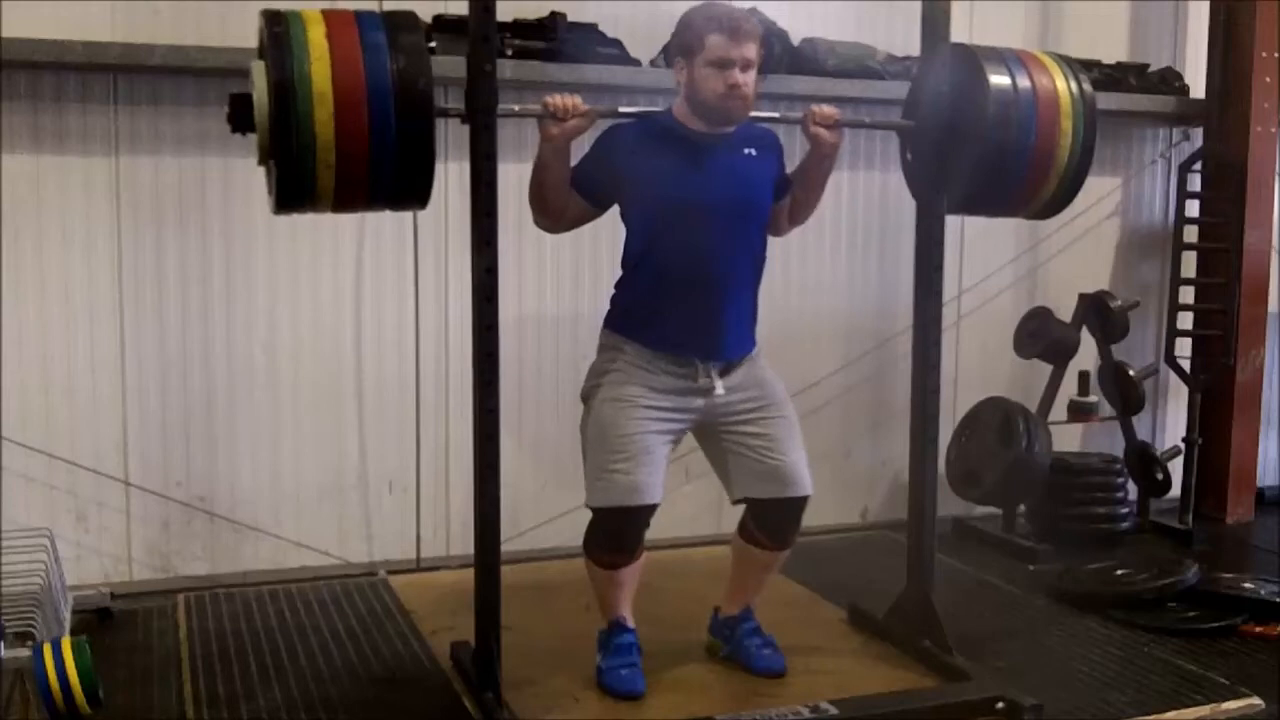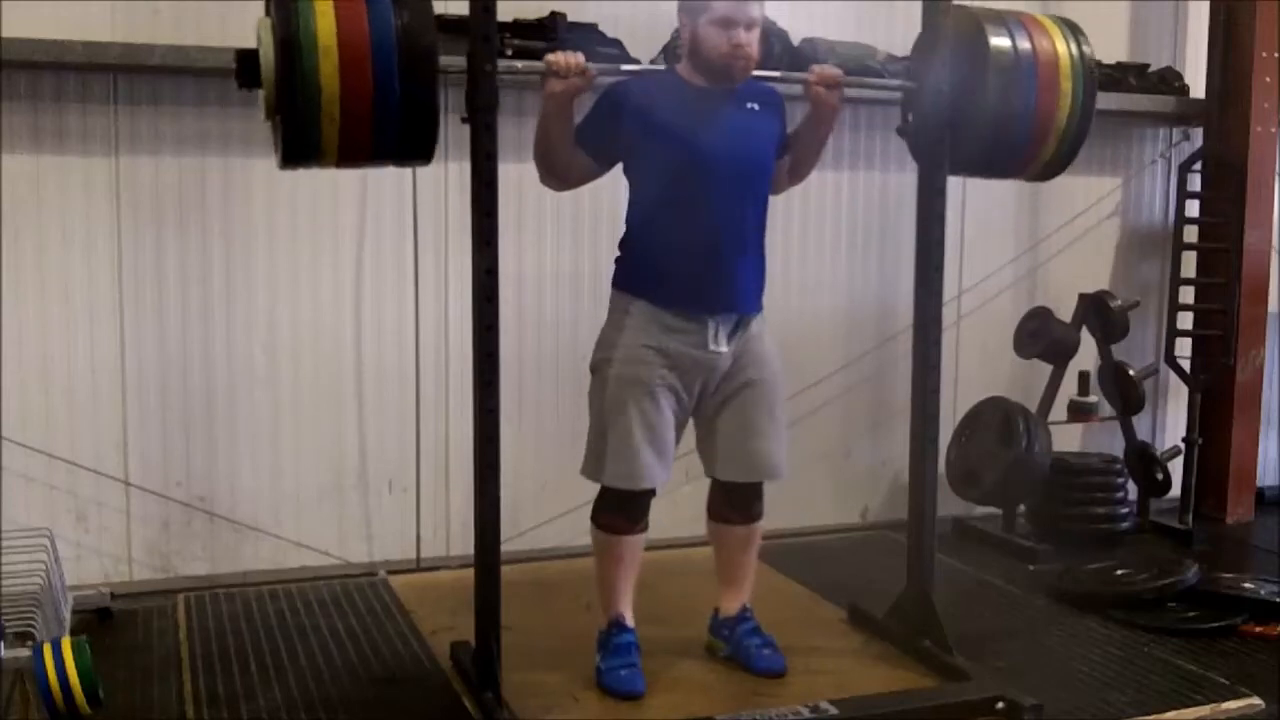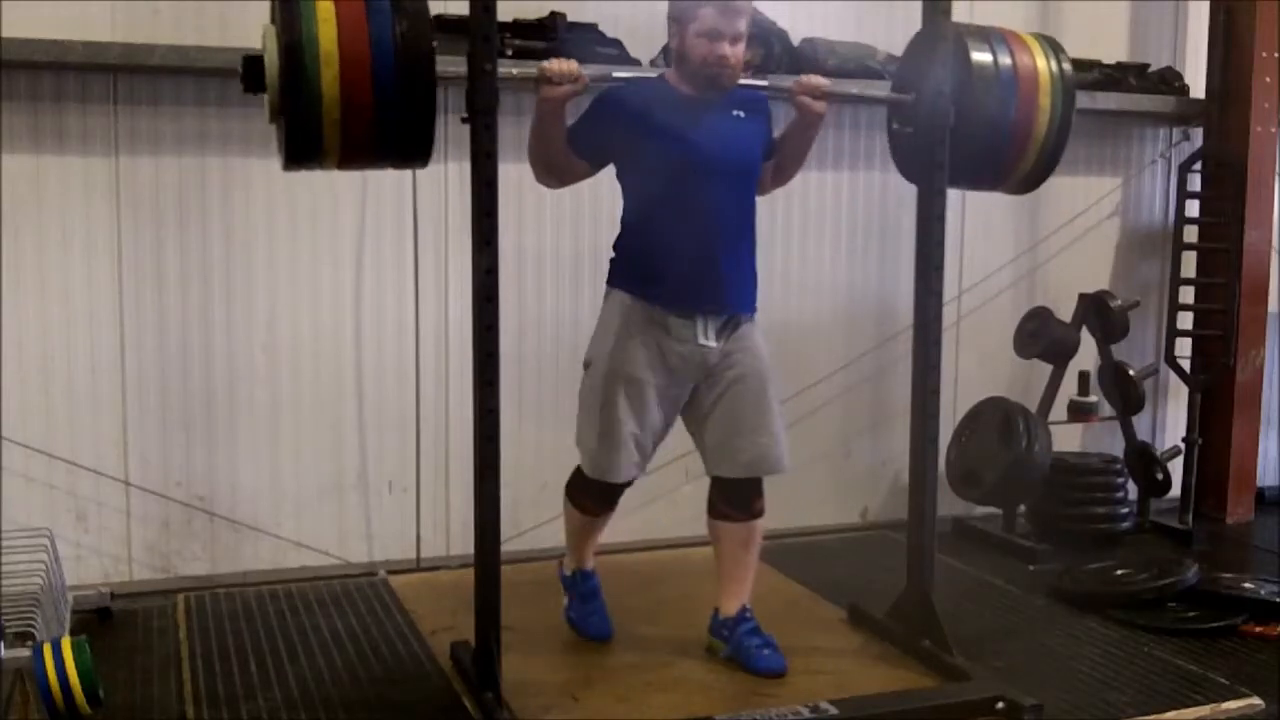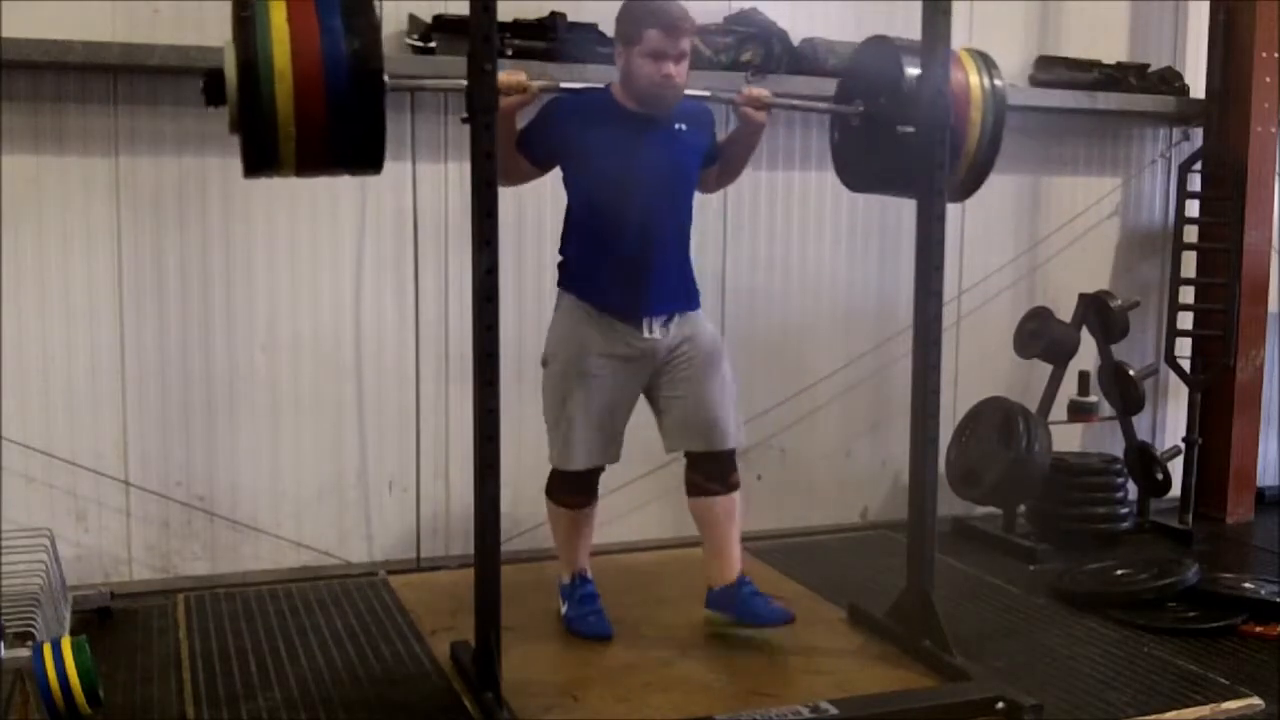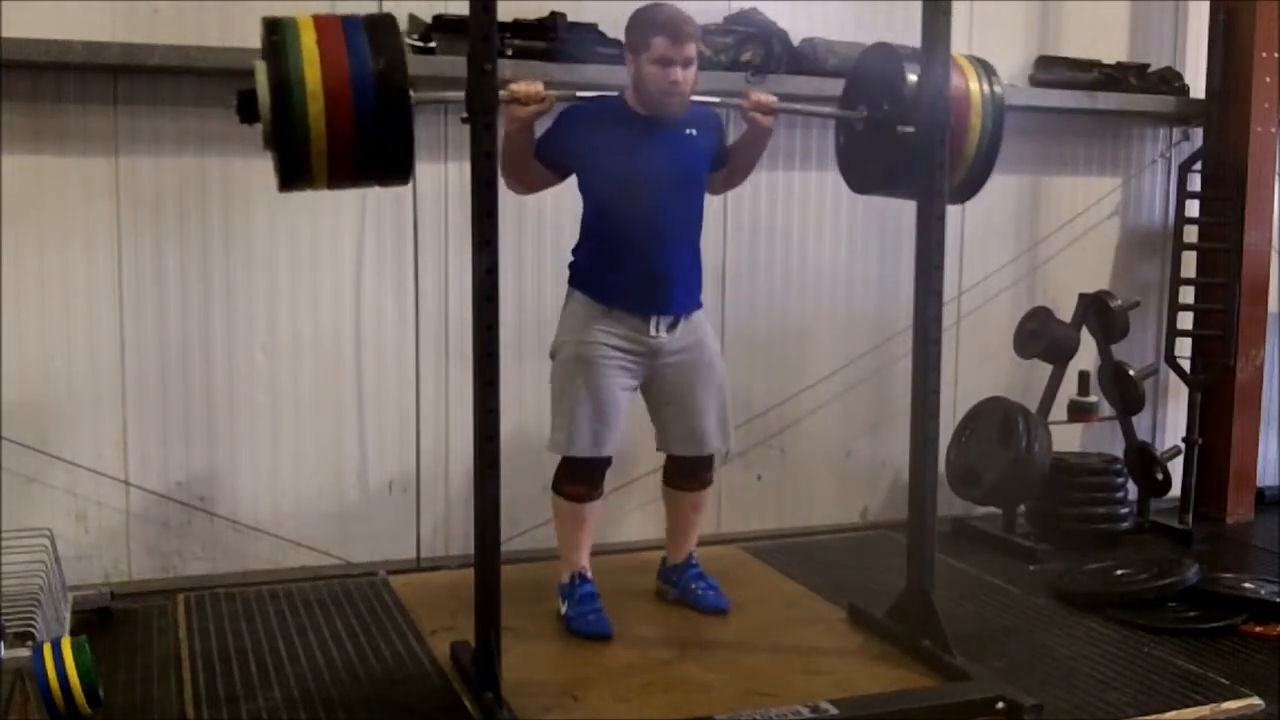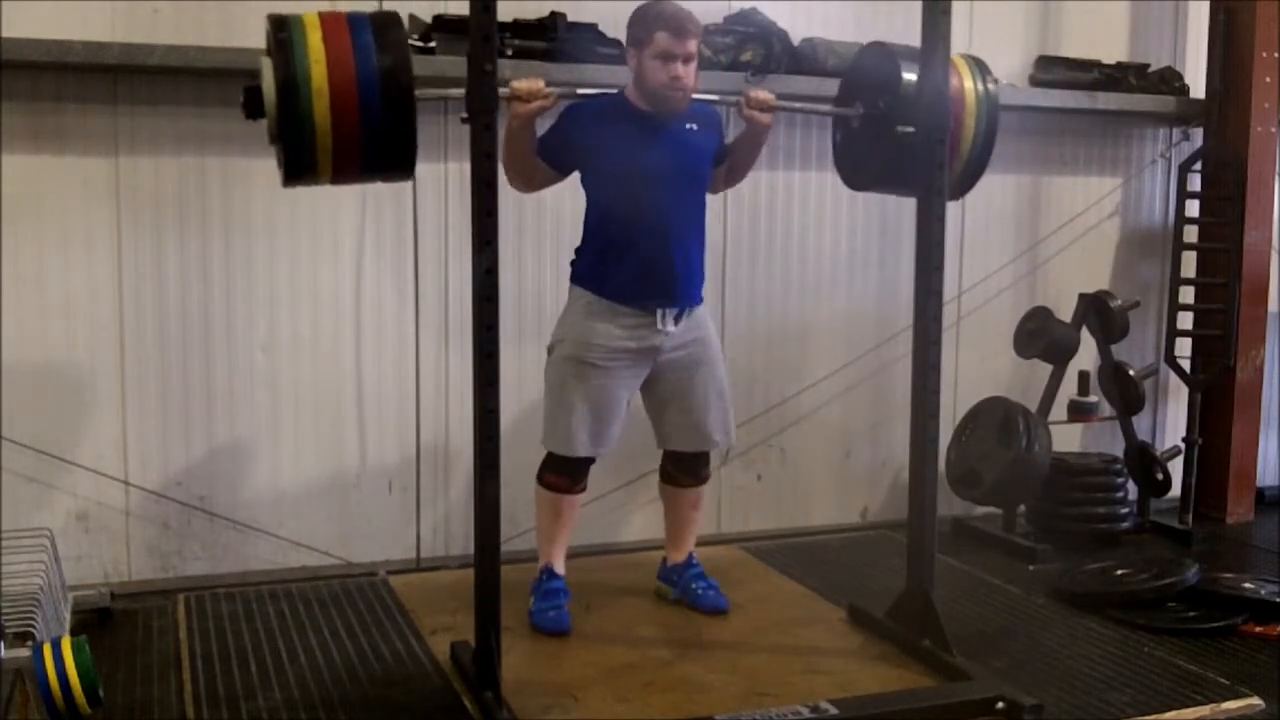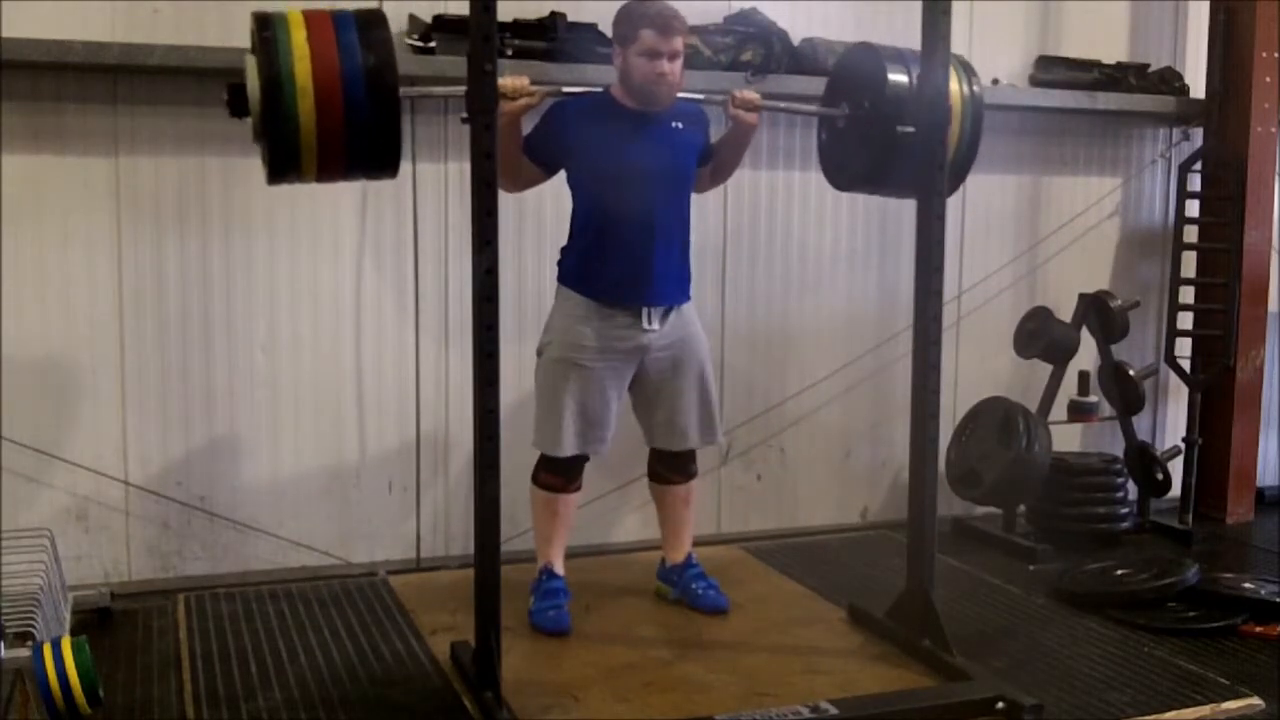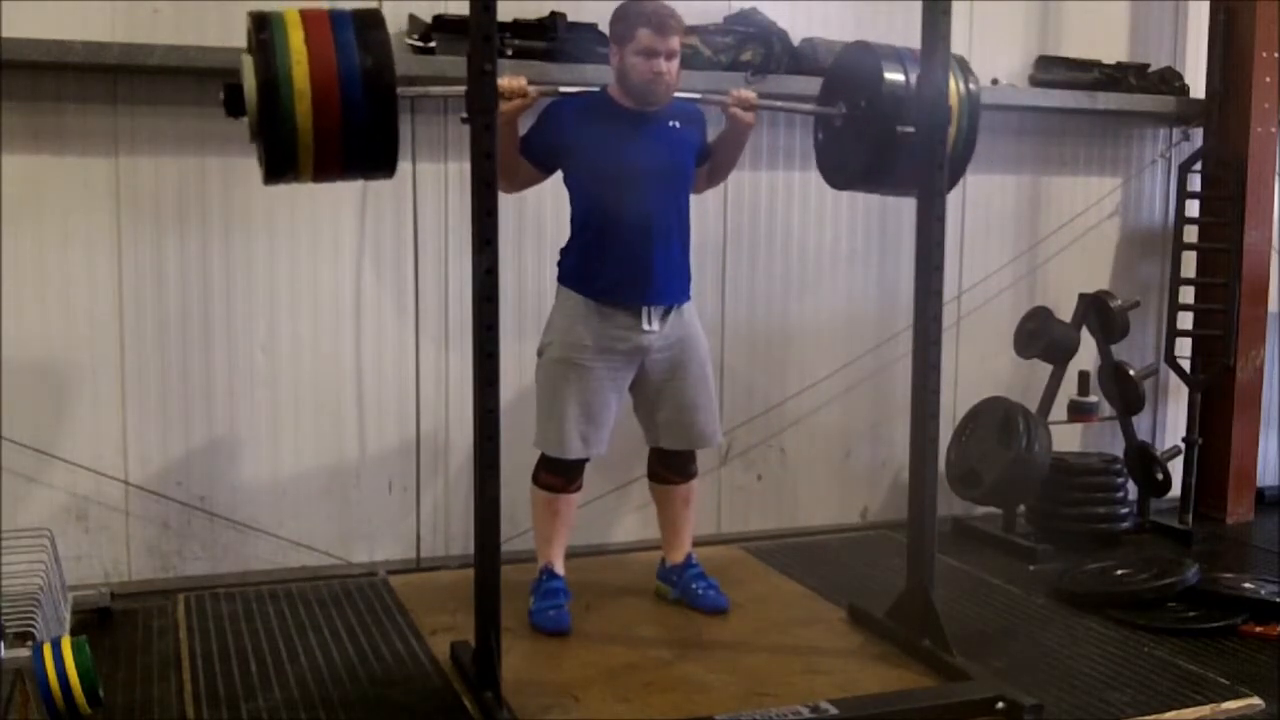
dt=0.5s
person 1, frame 1
left shoulder: (763, 146)
right shoulder: (632, 144)
left elbow: (781, 218)
right elbow: (553, 216)
left wrist: (822, 154)
right wrist: (554, 145)
left hip: (740, 365)
right hip: (640, 364)
left knee: (786, 498)
right knee: (624, 509)
left ankle: (733, 620)
right ankle: (619, 633)
person 1, frame 2
left shoulder: (764, 103)
right shoulder: (638, 98)
right elbow: (559, 173)
left wrist: (823, 112)
right wrist: (556, 101)
left hip: (741, 327)
right hip: (649, 323)
left knee: (744, 482)
right knee: (629, 485)
left ankle: (732, 618)
right ankle: (618, 632)
person 1, frame 3
left shoulder: (752, 108)
right shoulder: (627, 105)
right elbow: (554, 171)
left wrist: (808, 119)
right wrist: (551, 105)
left hip: (733, 326)
right hip: (643, 319)
left knee: (744, 476)
right knee: (606, 470)
left ankle: (733, 618)
right ankle: (577, 573)
person 1, frame 4
left shoulder: (695, 120)
right shoulder: (573, 115)
right elbow: (508, 172)
left wrist: (751, 127)
right wrist: (503, 115)
left hip: (682, 319)
right hip: (593, 321)
left knee: (716, 451)
right knee: (578, 465)
left ankle: (728, 585)
right ankle: (575, 585)
person 1, frame 5
left shoulder: (705, 125)
right shoulder: (587, 122)
right elbow: (523, 180)
left wrist: (758, 132)
right wrist: (517, 124)
left hip: (684, 319)
right hip: (601, 318)
left knee: (696, 452)
right knee: (585, 454)
left ankle: (679, 565)
right ankle: (578, 583)
person 1, frame 6
left shoulder: (705, 121)
right shoulder: (590, 119)
right elbow: (526, 178)
left wrist: (757, 130)
right wrist: (519, 121)
left hip: (686, 316)
right hip: (603, 315)
left knee: (692, 449)
right knee: (570, 452)
left ankle: (679, 565)
right ankle: (550, 577)
person 1, frame 7
left shoulder: (691, 121)
right shoulder: (575, 118)
right elbow: (513, 178)
left wrist: (742, 130)
right wrist: (508, 121)
left hip: (672, 314)
right hip: (589, 314)
left knee: (678, 446)
right knee: (564, 451)
left ankle: (678, 565)
right ankle: (550, 577)
person 1, frame 8
left shoulder: (687, 120)
right shoulder: (572, 117)
right elbow: (511, 179)
left wrist: (739, 129)
right wrist: (505, 121)
left hip: (673, 314)
right hip: (590, 314)
left knee: (679, 446)
right knee: (565, 452)
left ankle: (678, 565)
right ankle: (550, 577)
